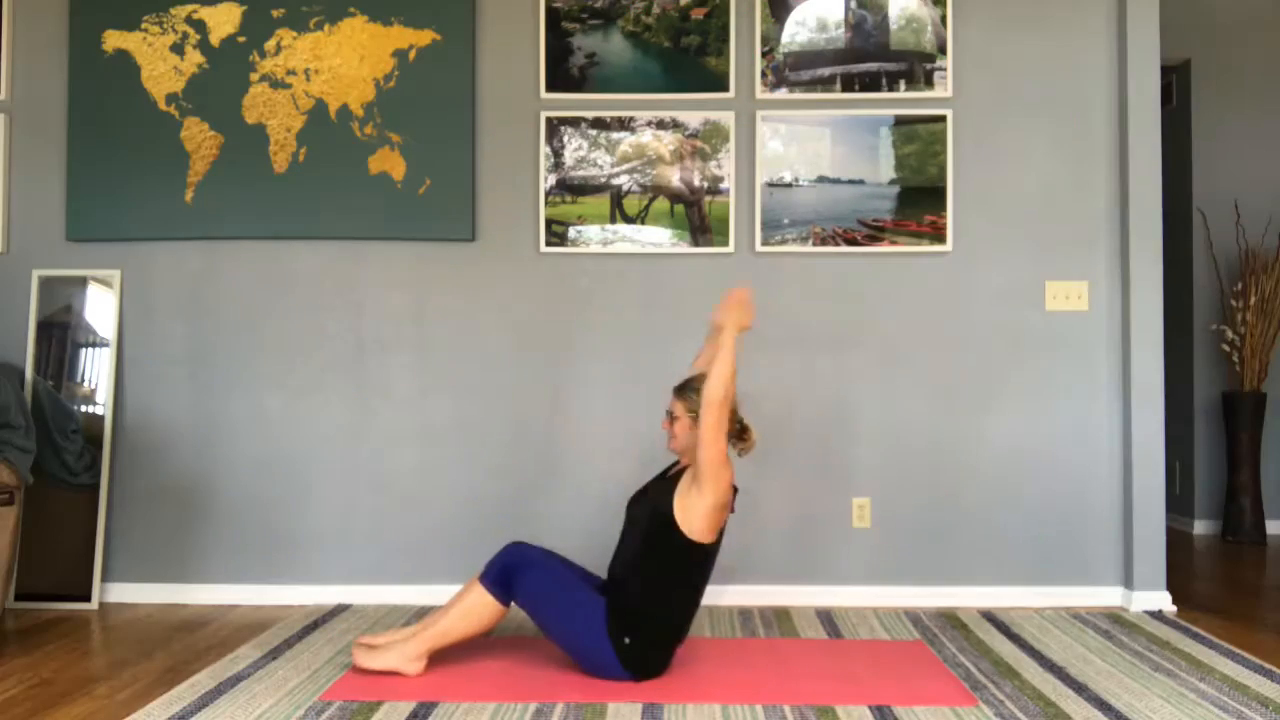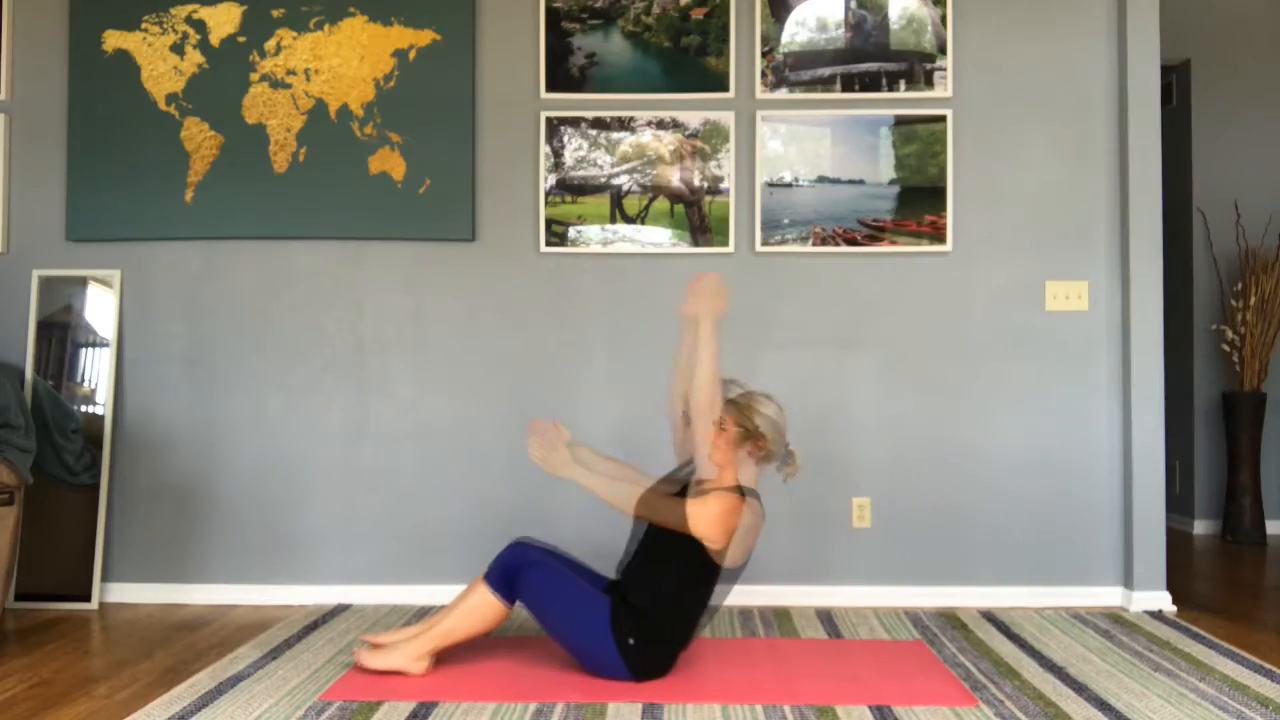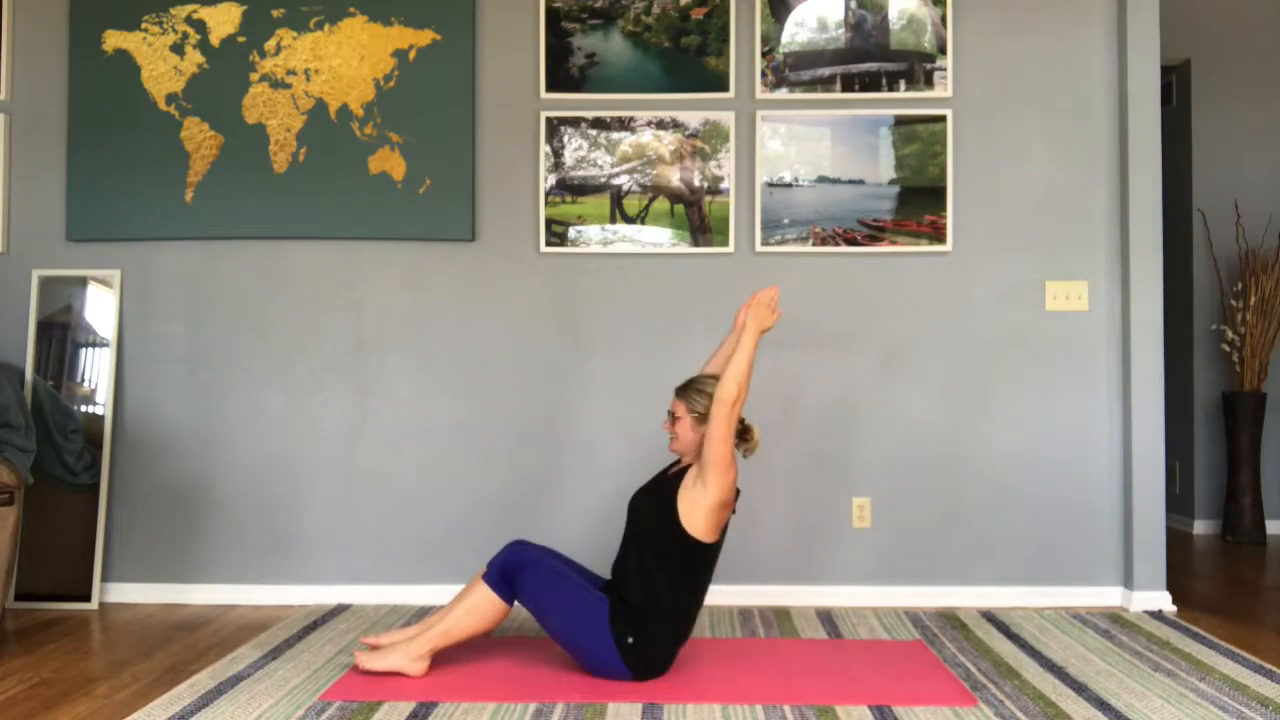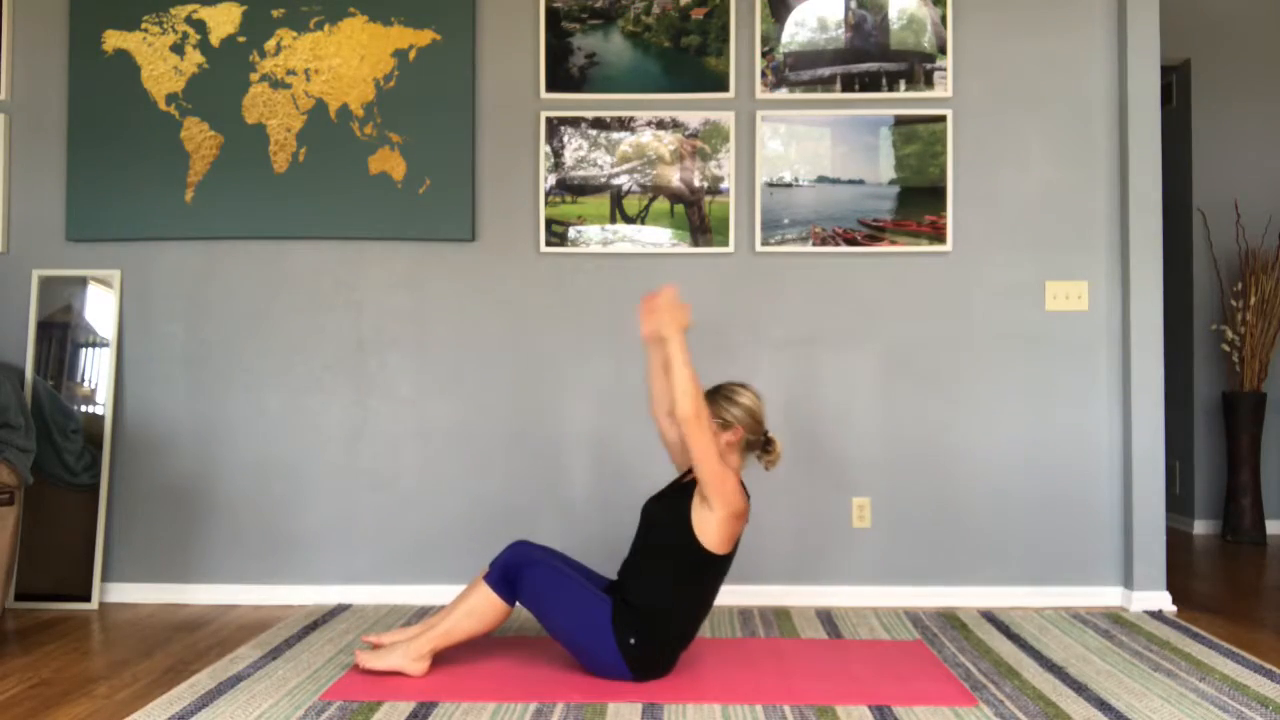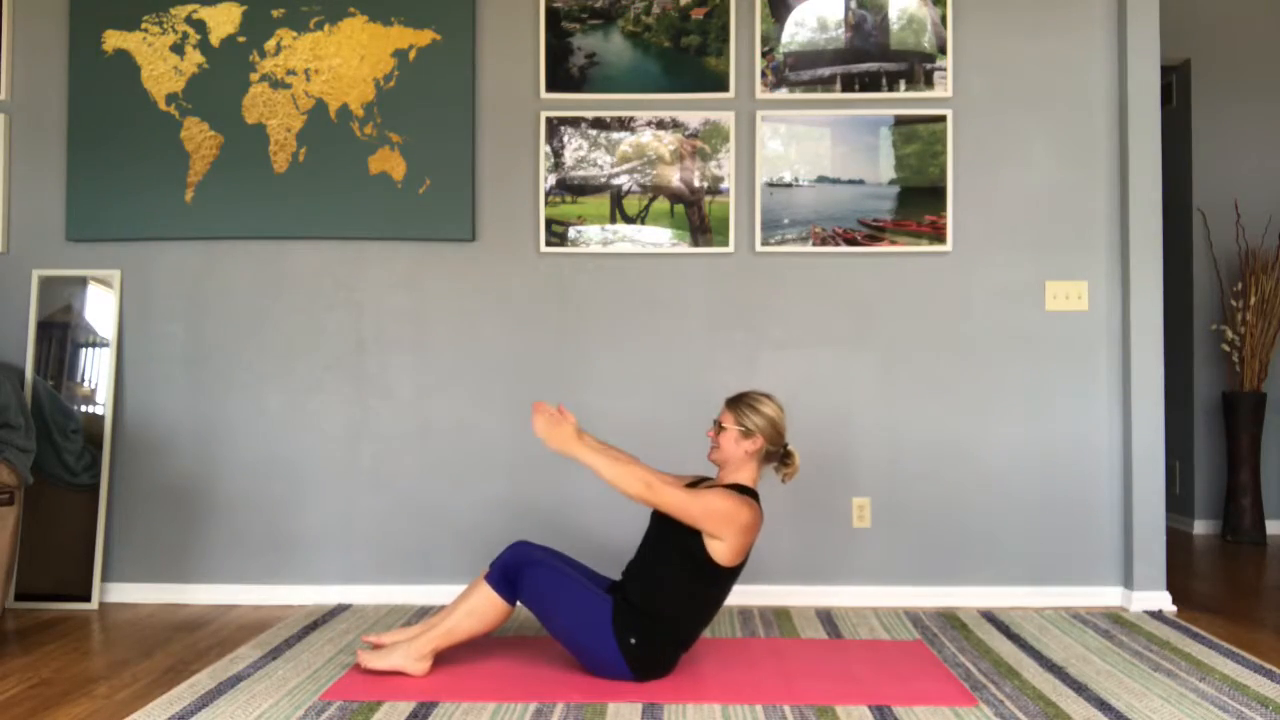
dt=0.5s
person 1, frame 1
left shoulder: (709, 490)
right shoulder: (685, 473)
left elbow: (715, 407)
right elbow: (701, 395)
left wrist: (730, 332)
right wrist: (718, 333)
left hip: (631, 648)
right hip: (621, 618)
left knee: (515, 566)
right knee: (519, 556)
left ankle: (411, 651)
right ankle: (413, 638)
person 1, frame 2
left shoulder: (727, 503)
right shoulder: (708, 476)
left elbow: (637, 504)
right elbow: (686, 400)
right wrist: (695, 326)
left hip: (637, 648)
right hip: (630, 615)
left knee: (520, 566)
right knee: (522, 555)
left ankle: (418, 650)
right ankle: (420, 636)
person 1, frame 3
left shoulder: (711, 488)
right shoulder: (687, 470)
left elbow: (726, 401)
right elbow: (707, 388)
left wrist: (753, 331)
right wrist: (738, 330)
left hip: (634, 647)
right hip: (625, 615)
left knee: (518, 566)
right knee: (520, 555)
left ankle: (417, 651)
right ankle: (419, 635)
person 1, frame 4
left shoulder: (726, 500)
right shoulder: (699, 478)
left elbow: (694, 422)
right elbow: (667, 414)
left wrist: (674, 337)
right wrist: (655, 343)
left hip: (636, 647)
right hip: (629, 614)
left knee: (520, 566)
right knee: (523, 554)
left ankle: (417, 651)
right ankle: (420, 635)
person 1, frame 5
left shoulder: (737, 512)
right shoulder: (713, 490)
left elbow: (647, 489)
right elbow: (642, 471)
left wrist: (573, 447)
right wrist: (579, 437)
left hip: (638, 647)
right hip: (631, 613)
left knee: (522, 567)
right knee: (523, 555)
left ankle: (418, 650)
right ankle: (419, 636)
